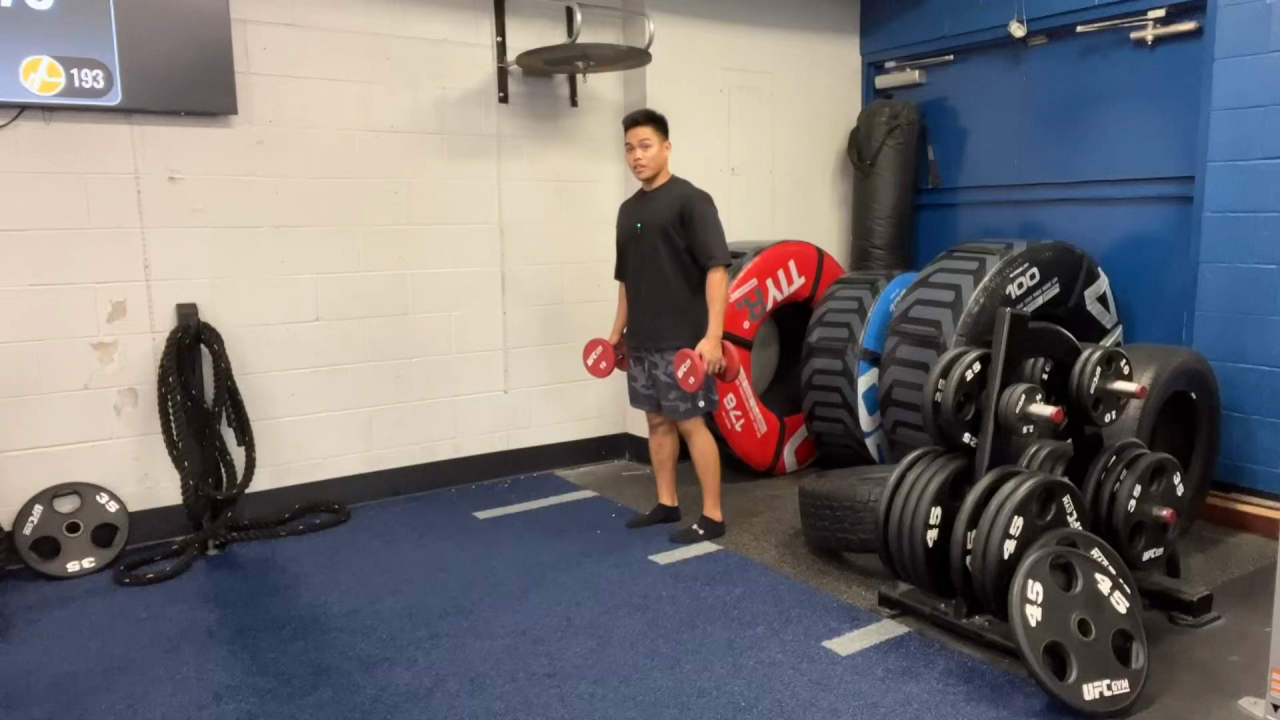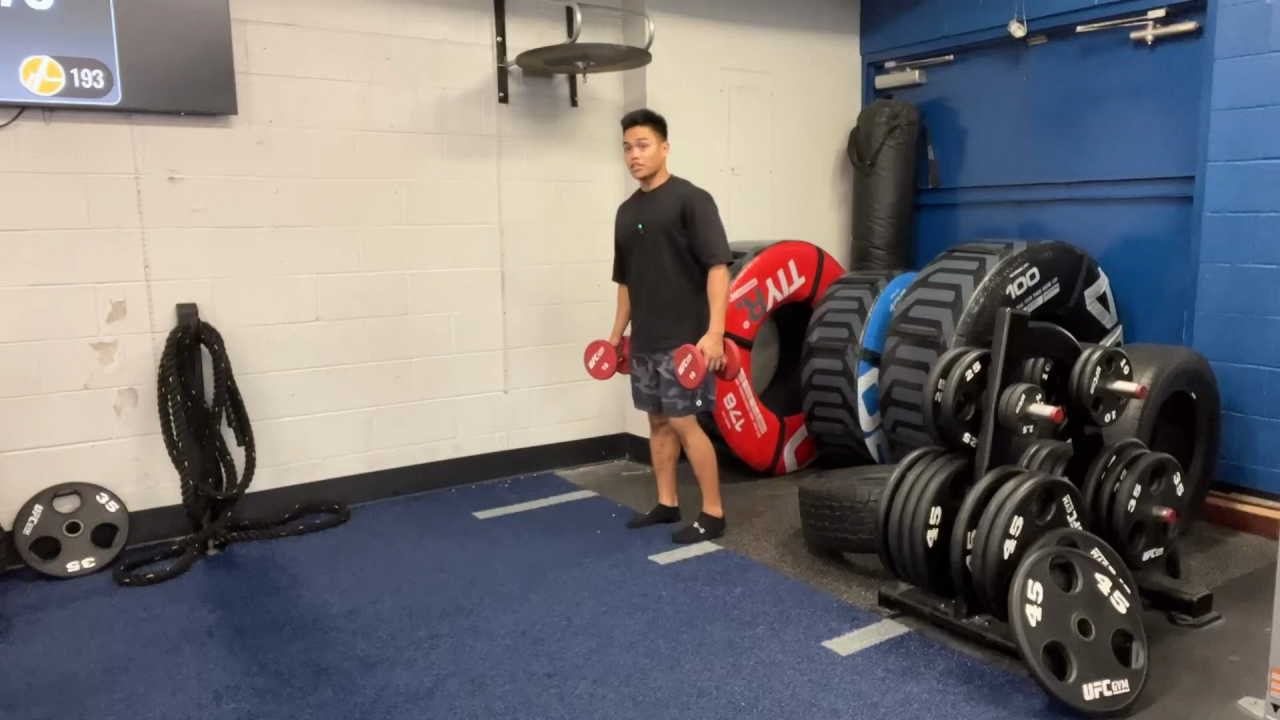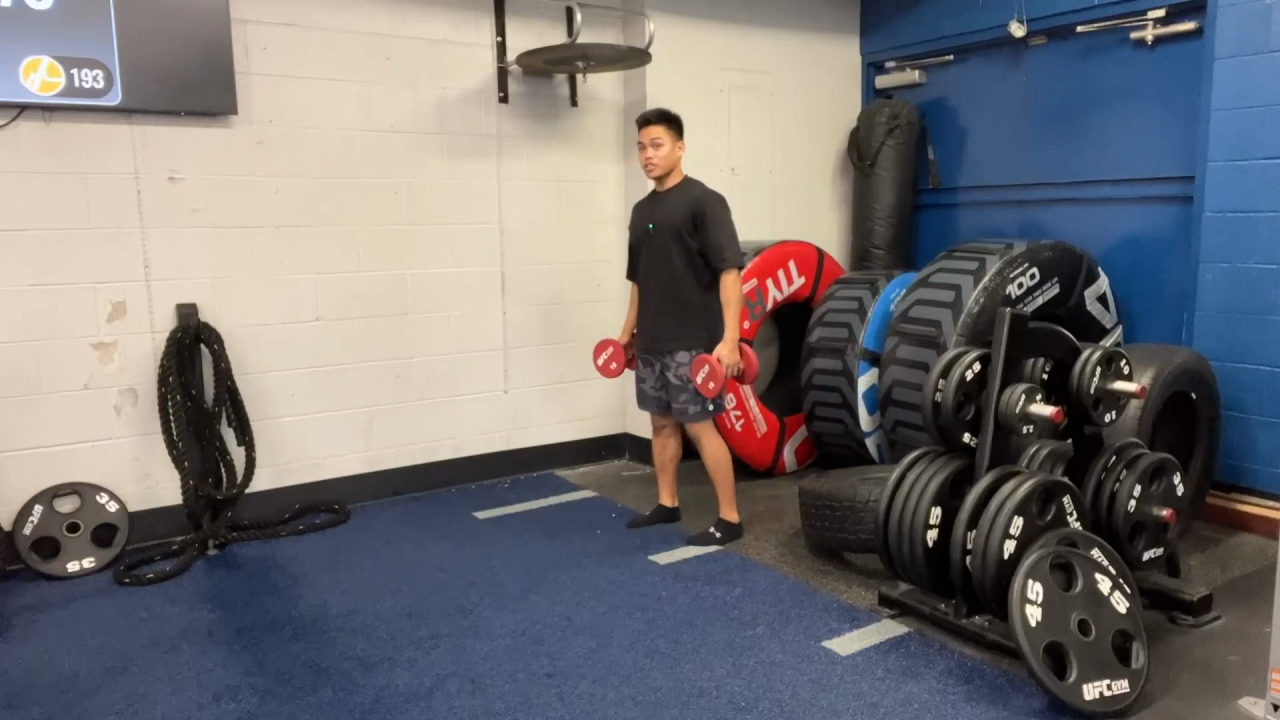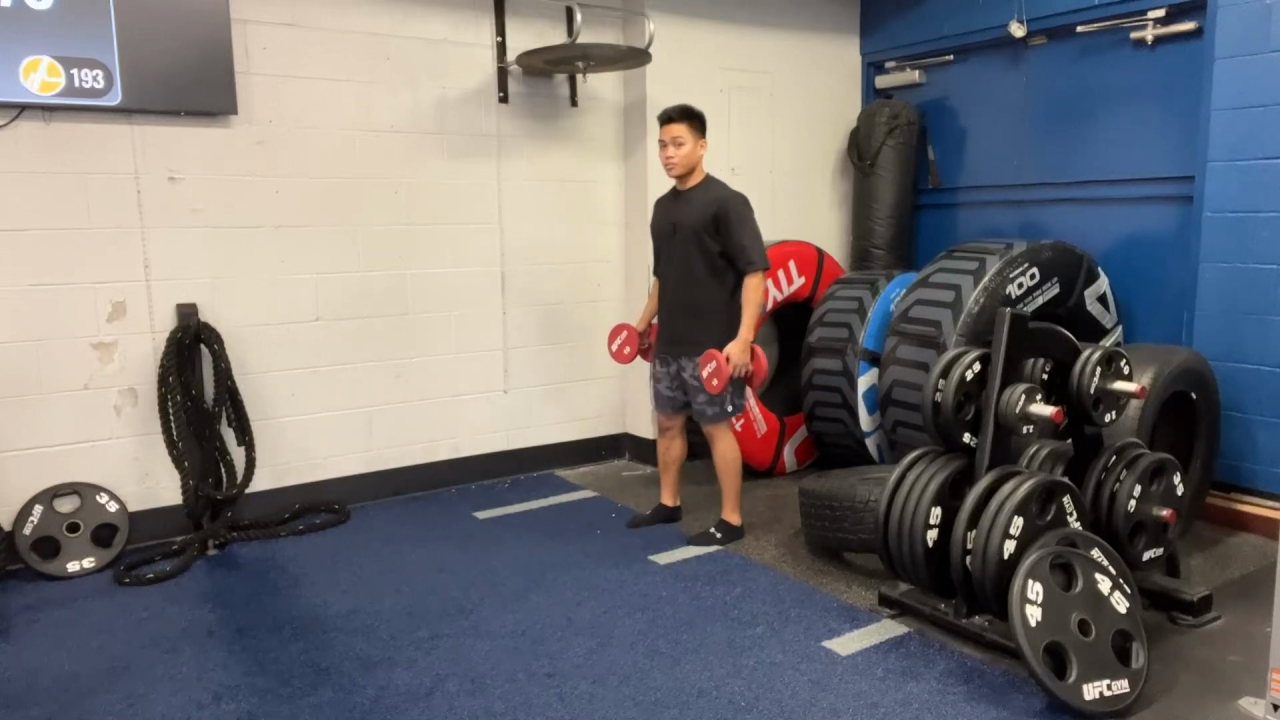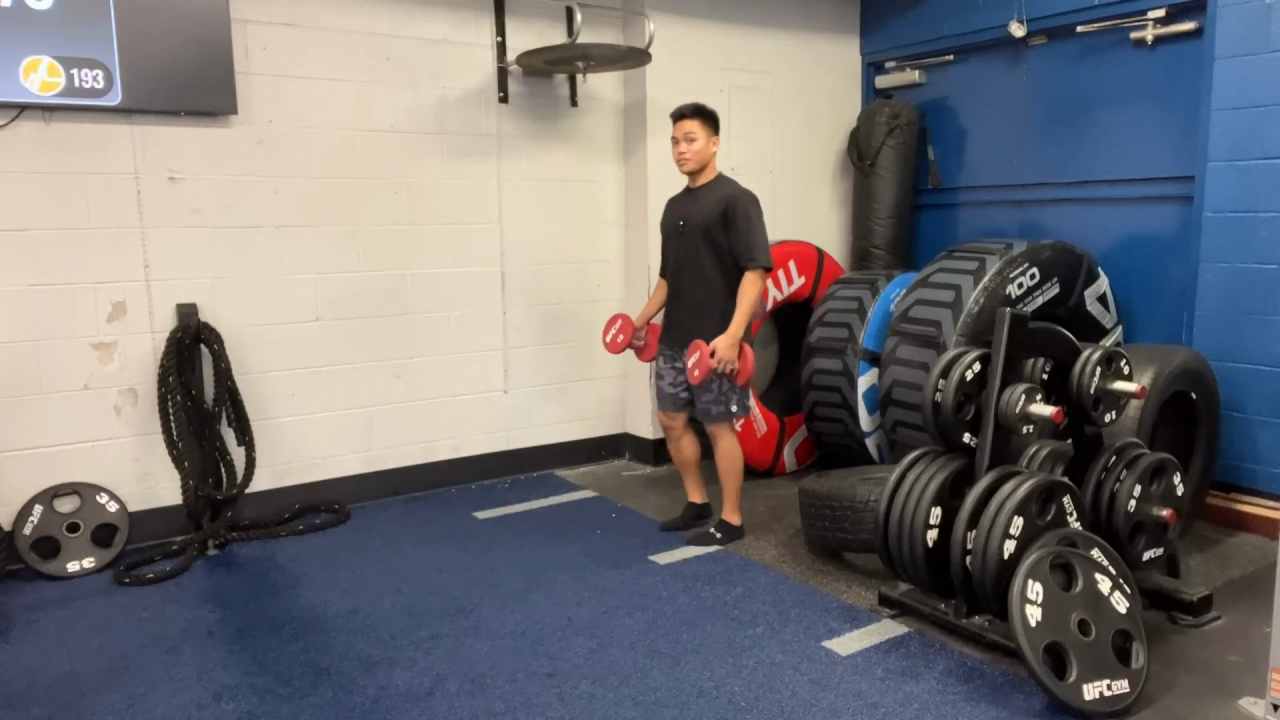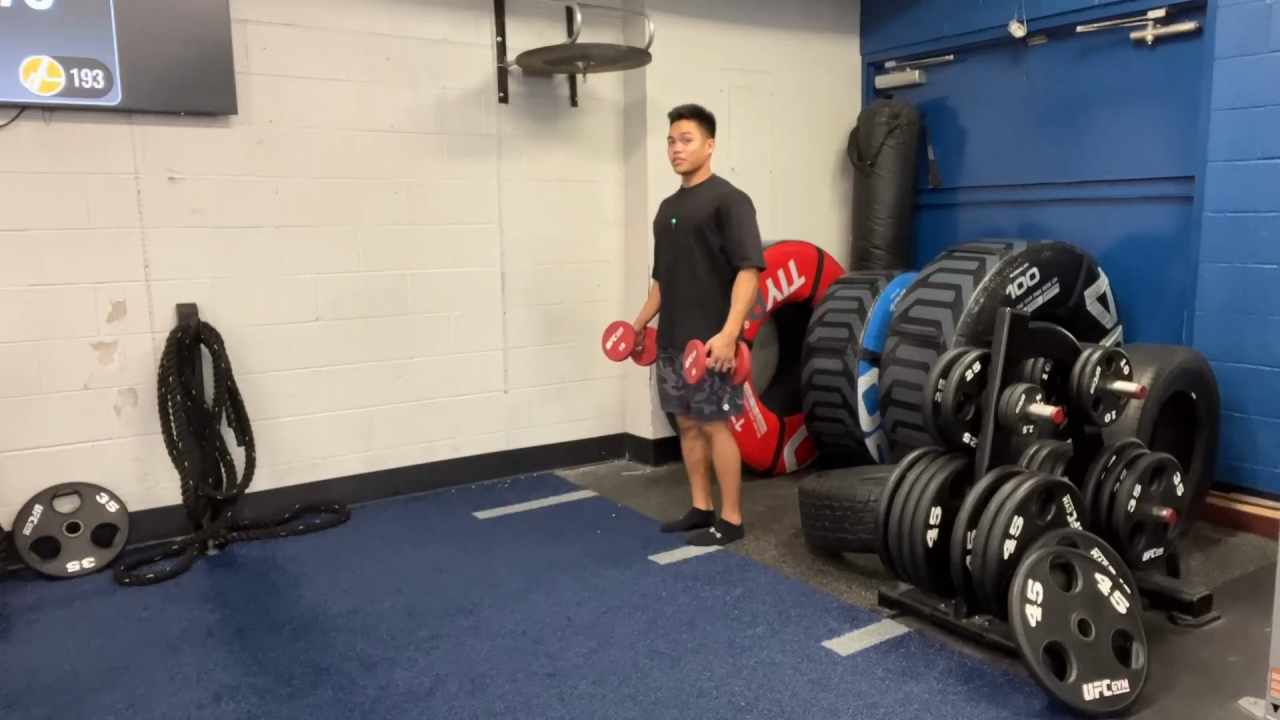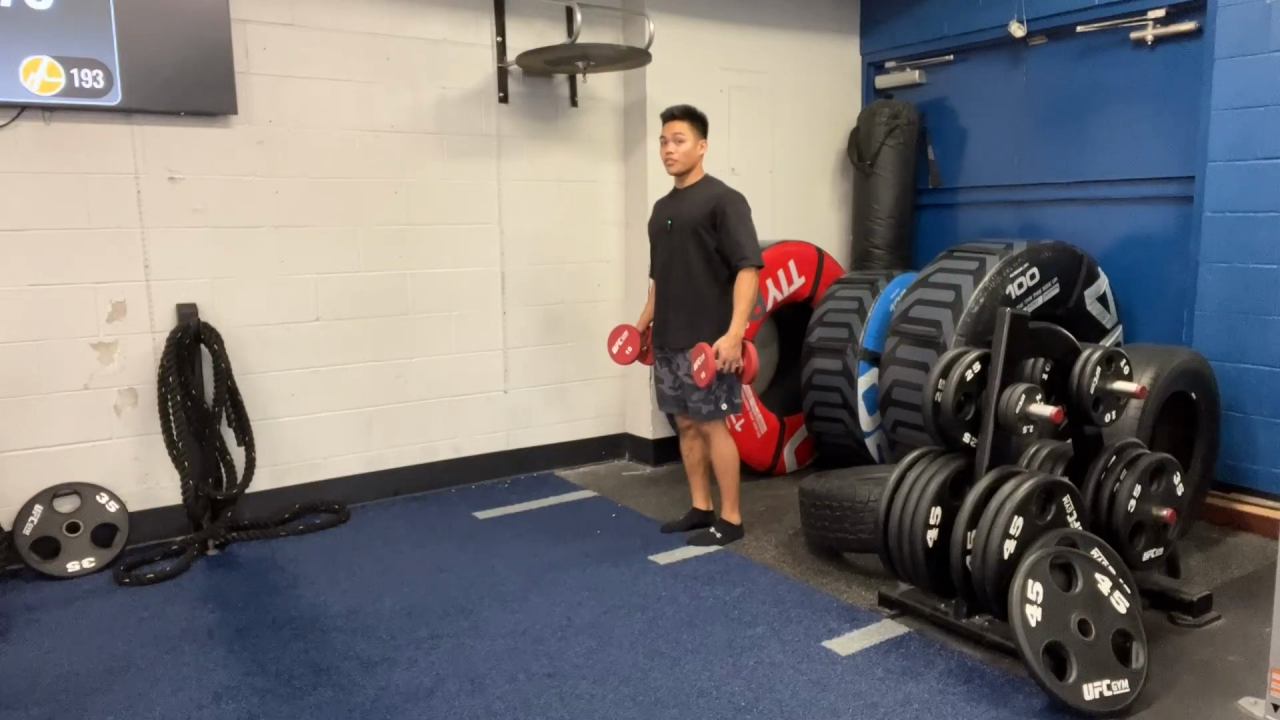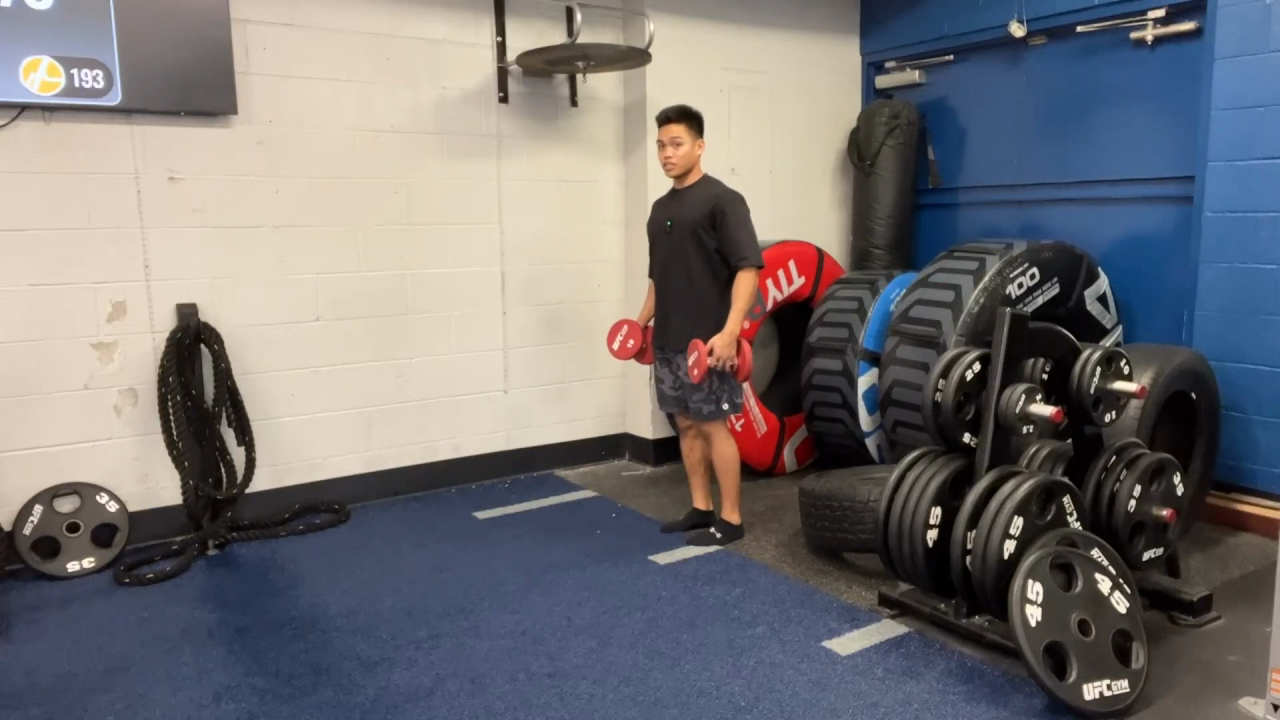
dt=0.3s
person 1, frame 1
left shoulder: (691, 200)
right shoulder: (629, 210)
left elbow: (716, 268)
left wrist: (712, 335)
right wrist: (617, 331)
left hip: (682, 341)
right hip: (642, 341)
left knee: (691, 424)
right knee: (657, 421)
left ankle: (712, 516)
right ankle: (666, 504)
person 1, frame 2
left shoulder: (691, 200)
right shoulder: (627, 211)
left elbow: (718, 266)
left wrist: (714, 331)
right wrist: (617, 333)
left hip: (684, 338)
right hip: (645, 341)
left knee: (683, 422)
right knee: (658, 421)
left ankle: (712, 512)
right ankle: (667, 503)
person 1, frame 3
left shoulder: (703, 201)
right shoulder: (642, 210)
left elbow: (730, 270)
left wrist: (730, 337)
right wrist: (628, 330)
left hip: (692, 341)
right hip: (652, 341)
left knee: (699, 425)
right knee: (662, 422)
left ankle: (730, 518)
right ankle: (667, 504)
person 1, frame 4
left shoulder: (726, 202)
right shoulder: (662, 206)
left elbow: (754, 272)
left wrist: (743, 338)
right wrist: (645, 320)
left hip: (711, 344)
right hip: (670, 342)
left knee: (716, 426)
right knee: (668, 422)
left ankle: (732, 520)
right ankle: (668, 503)
person 1, frame 5
left shoulder: (736, 200)
right shoulder: (674, 205)
left elbow: (756, 270)
left wrist: (733, 334)
right wrist: (644, 317)
left hip: (714, 342)
right hip: (675, 340)
left knee: (718, 427)
right knee: (672, 420)
left ankle: (731, 520)
right ankle: (696, 502)
person 1, frame 6
left shoulder: (728, 200)
right shoulder: (668, 206)
left elbow: (749, 269)
left wrist: (728, 332)
right wrist: (641, 322)
left hip: (709, 341)
right hip: (672, 340)
left knee: (714, 425)
right knee: (687, 424)
left ankle: (731, 520)
right ankle: (701, 508)
person 1, frame 7
left shoulder: (723, 200)
right shoulder: (662, 207)
left elbow: (748, 267)
left wrist: (735, 332)
right wrist: (643, 324)
left hip: (707, 341)
right hip: (668, 340)
left knee: (712, 425)
right knee: (686, 424)
left ankle: (731, 519)
right ankle: (700, 509)
person 1, frame 8
left shoulder: (722, 200)
right shoulder: (661, 207)
left elbow: (748, 267)
left wrist: (730, 331)
right wrist: (642, 321)
left hip: (706, 340)
right hip: (668, 340)
left knee: (713, 425)
right knee: (686, 424)
left ankle: (731, 519)
right ankle: (700, 509)
